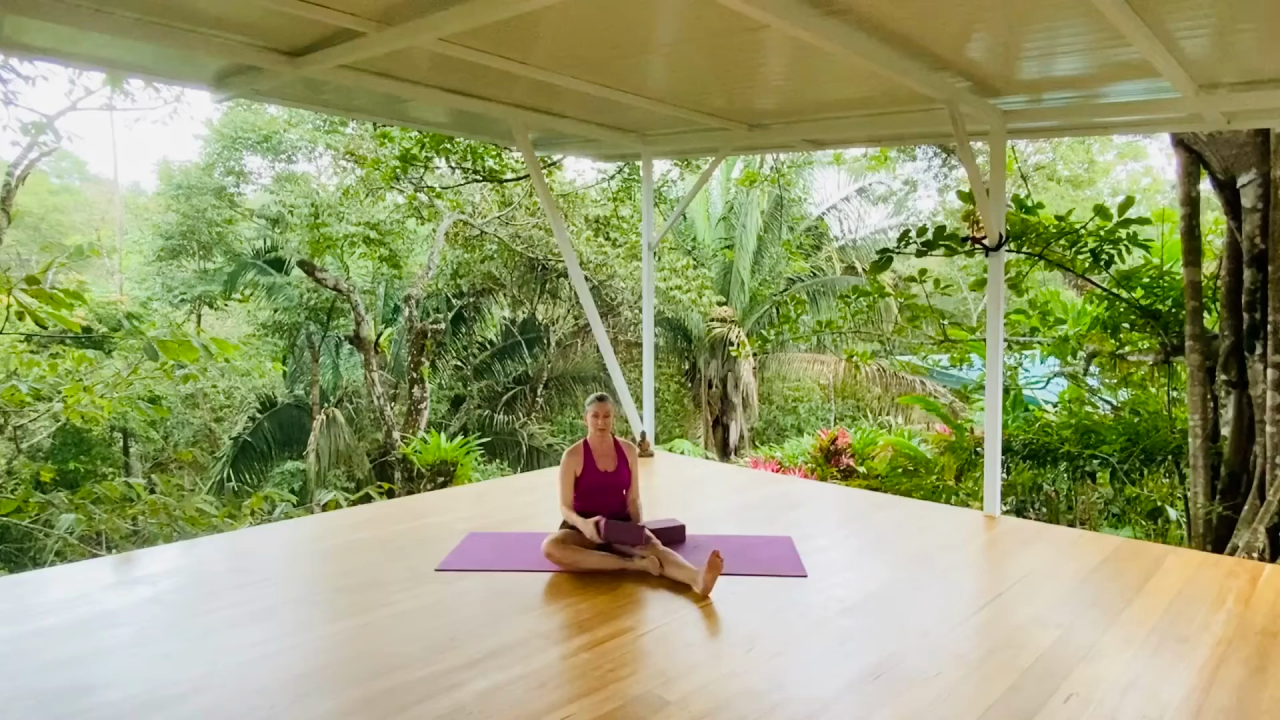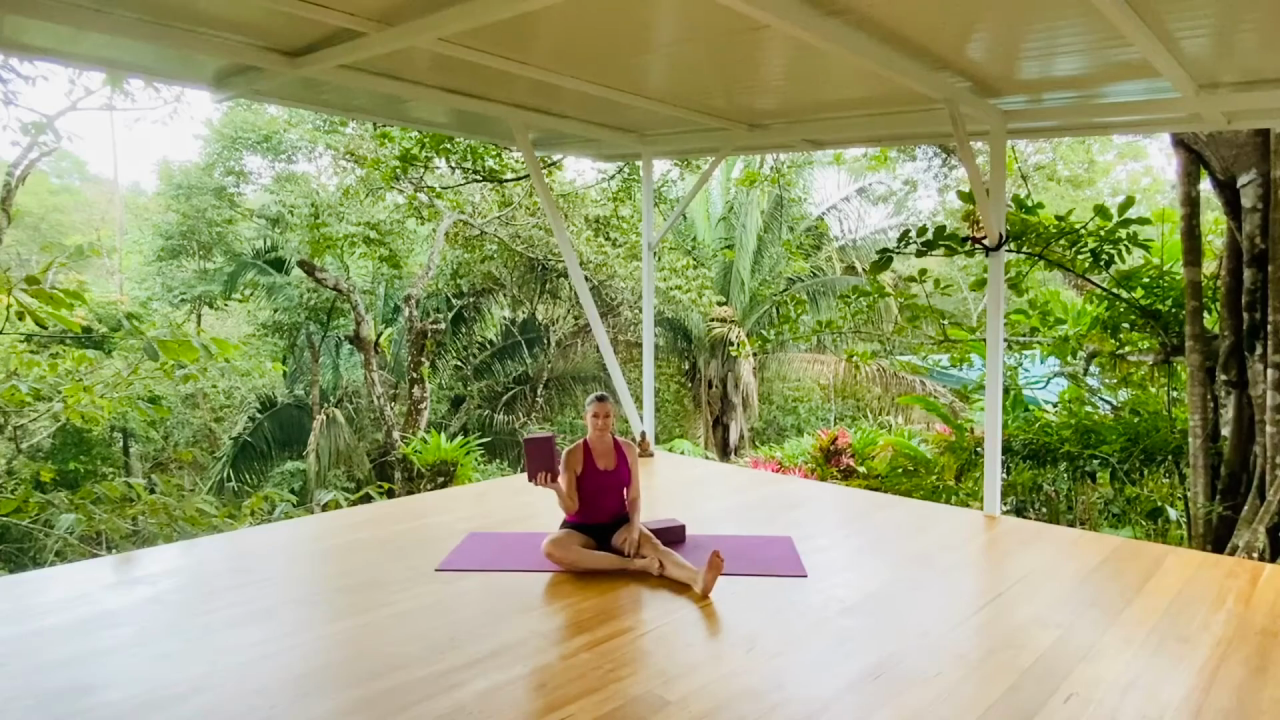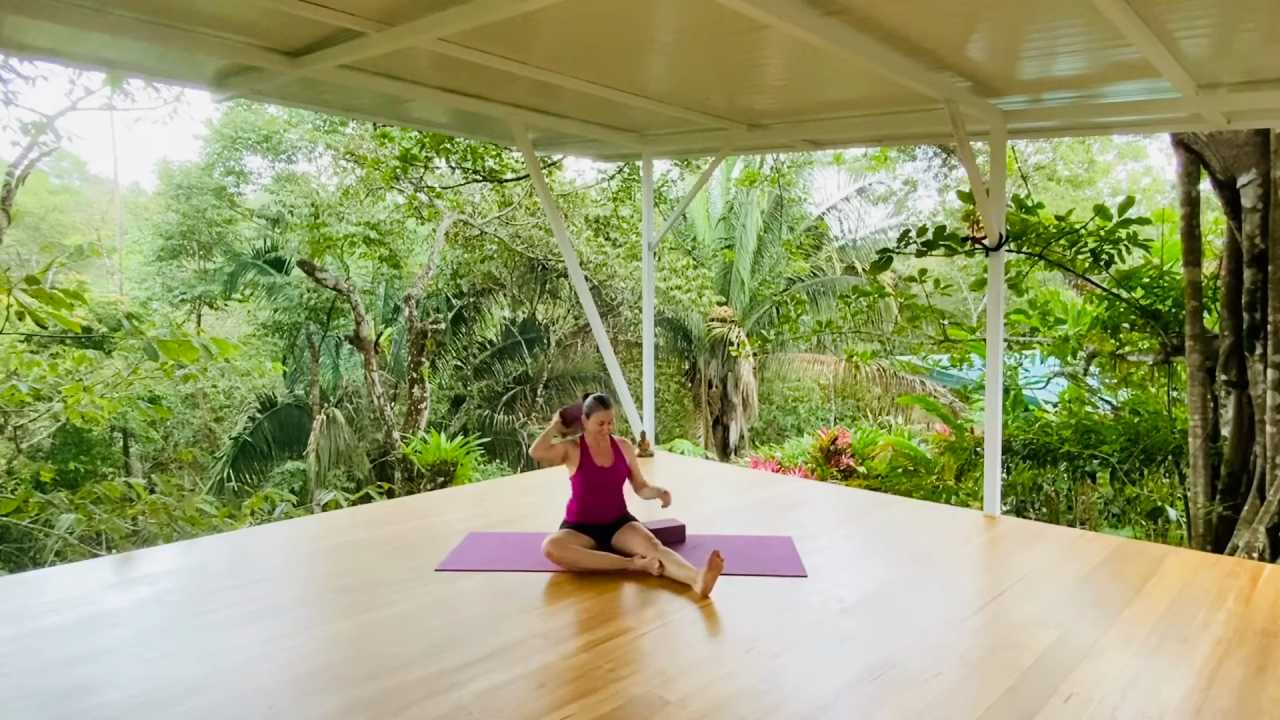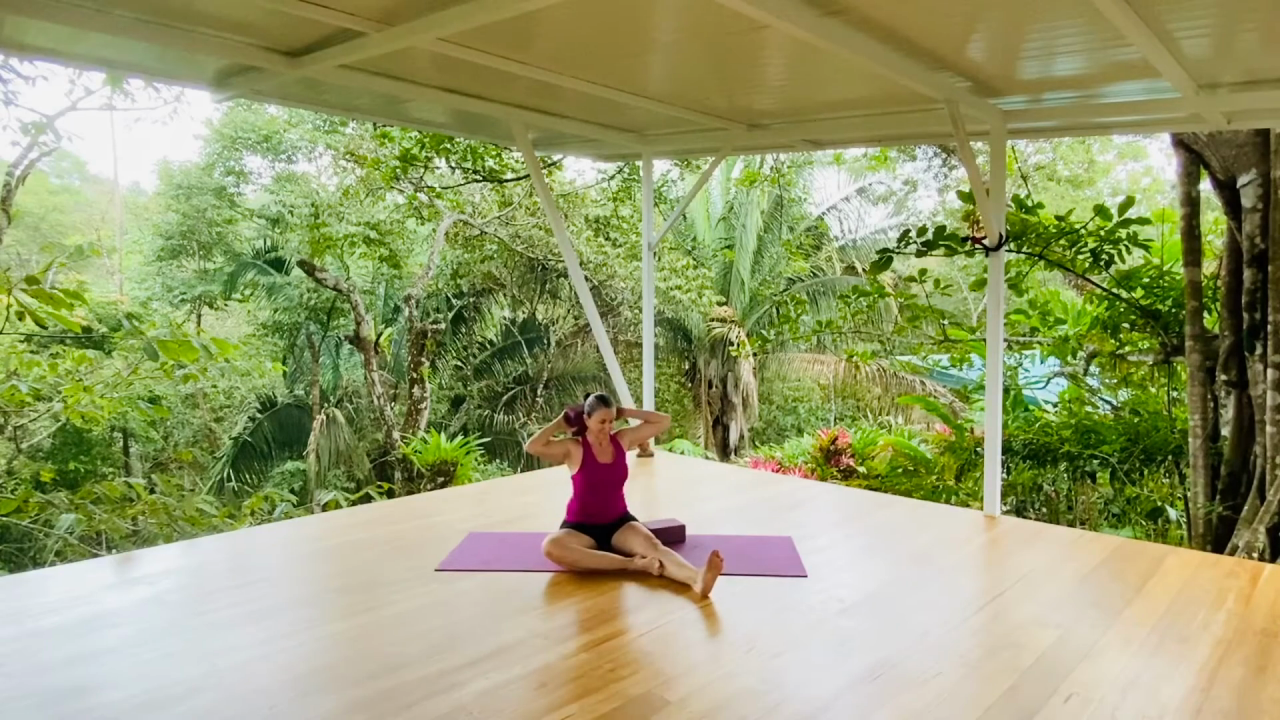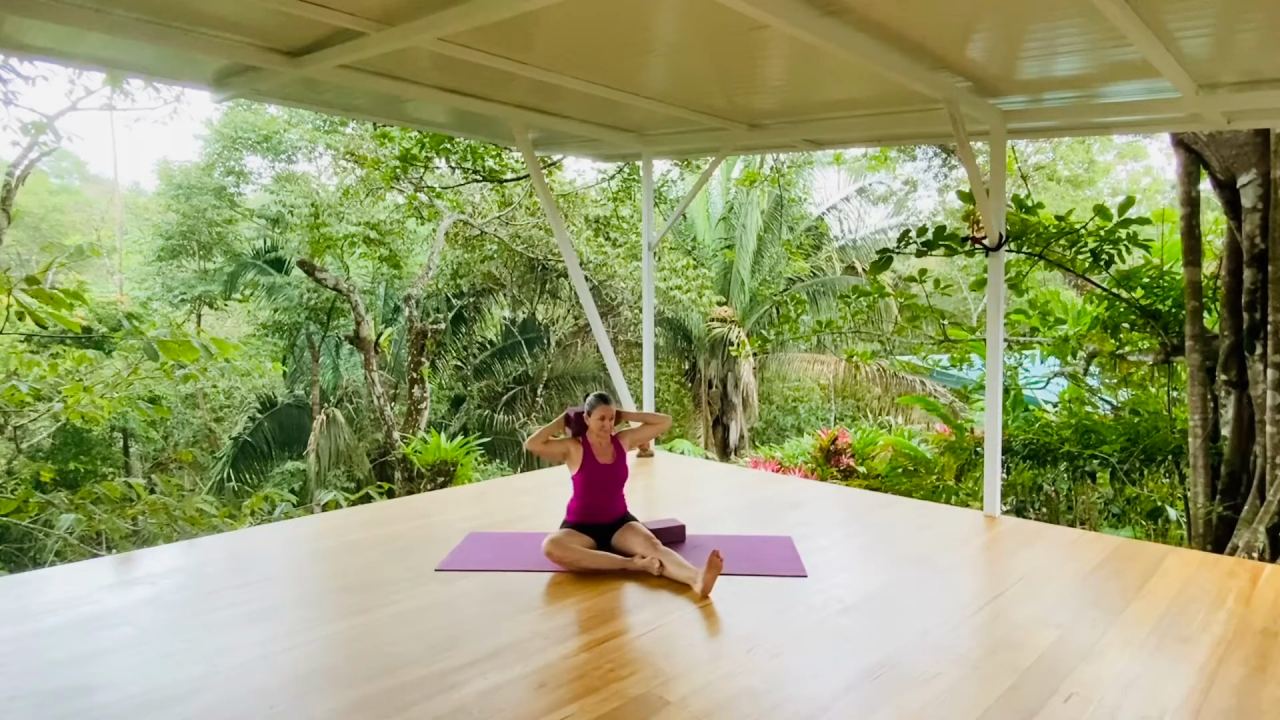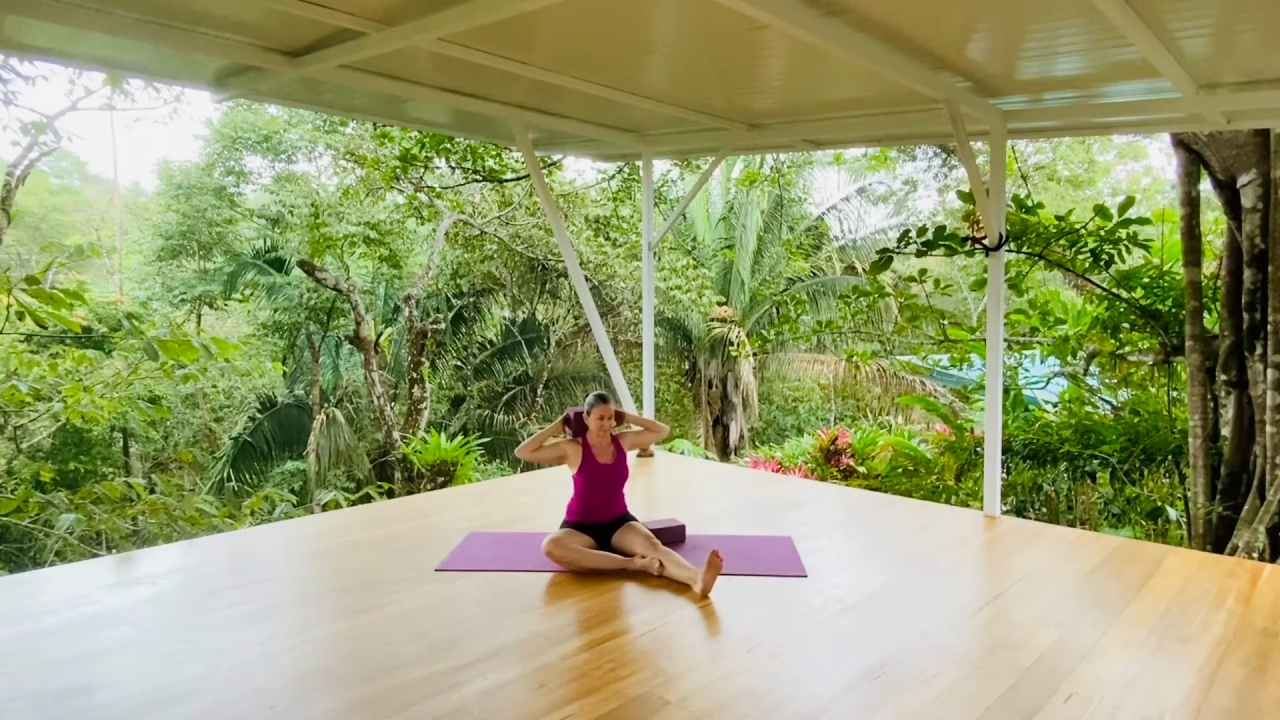
dt=0.7s
person 1, frame 1
left shoulder: (628, 450)
right shoulder: (573, 456)
left elbow: (633, 499)
right elbow: (565, 507)
right wrist: (583, 524)
left hip: (619, 523)
right hip: (584, 526)
left knee: (652, 545)
right knee: (551, 548)
left ankle: (697, 579)
right ankle: (633, 564)
person 1, frame 2
left shoulder: (628, 449)
right shoulder: (573, 455)
left elbow: (634, 497)
right elbow: (571, 509)
left wrist: (634, 528)
right wrist: (557, 489)
left hip: (618, 524)
right hip: (581, 528)
left knee: (652, 545)
right knee: (551, 547)
left ankle: (697, 579)
right ankle: (633, 564)
person 1, frame 3
left shoulder: (624, 447)
right shoulder: (571, 449)
left elbow: (640, 487)
right elbow: (536, 452)
left wrist: (657, 492)
right wrist: (556, 425)
left hip: (619, 523)
right hip: (580, 527)
left knee: (652, 545)
right knee: (551, 547)
left ankle: (697, 578)
right ankle: (632, 564)
person 1, frame 4
left shoulder: (622, 440)
right shoulder: (573, 448)
left elbow: (664, 421)
right elbow: (533, 446)
left wrist: (624, 412)
right wrist: (560, 423)
left hip: (619, 522)
right hip: (581, 527)
left knee: (652, 544)
right knee: (551, 547)
left ankle: (696, 578)
right ankle: (632, 563)
person 1, frame 5
left shoulder: (623, 440)
right shoulder: (573, 448)
left elbow: (665, 421)
right elbow: (532, 444)
left wrist: (624, 416)
right wrist: (561, 421)
left hip: (619, 522)
right hip: (581, 527)
left knee: (652, 545)
right knee: (551, 547)
left ankle: (696, 578)
right ankle: (632, 564)
person 1, frame 6
left shoulder: (623, 441)
right shoulder: (572, 448)
left elbow: (663, 431)
right elbow: (522, 453)
left wrist: (627, 418)
right wrist: (557, 426)
left hip: (618, 522)
right hip: (581, 527)
left knee: (651, 544)
right knee: (551, 546)
left ankle: (696, 578)
right ankle: (631, 563)
